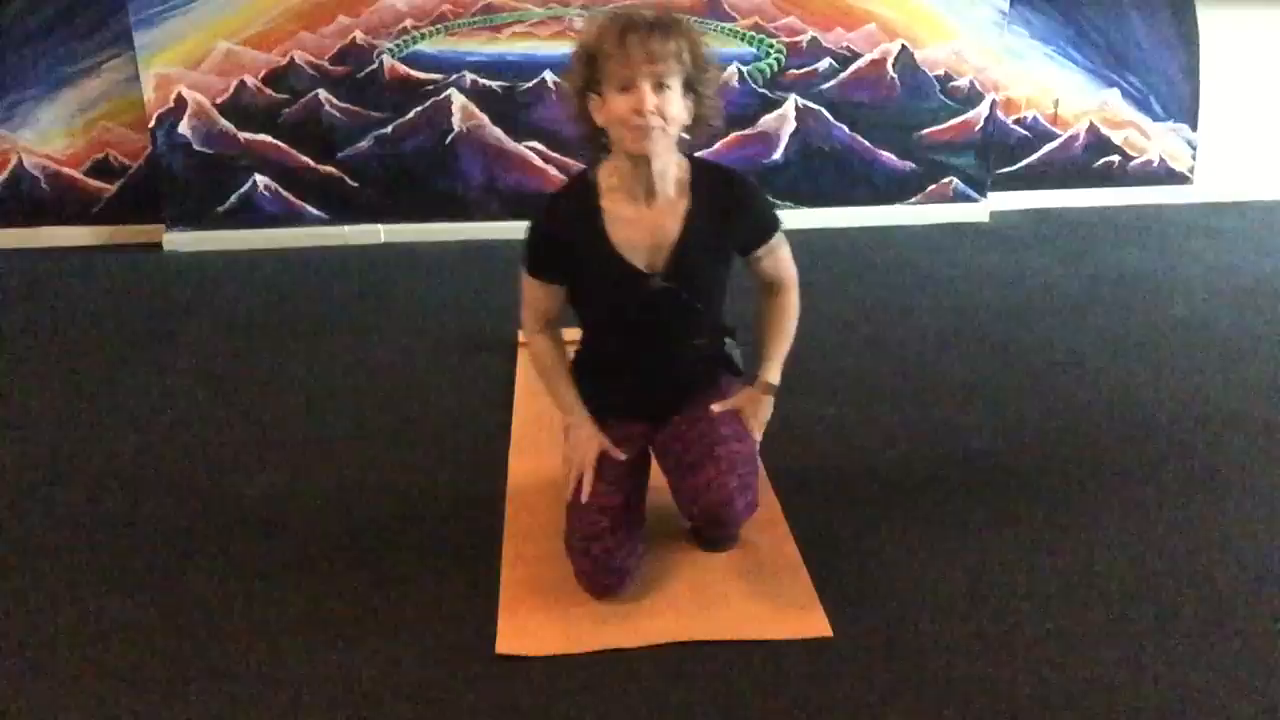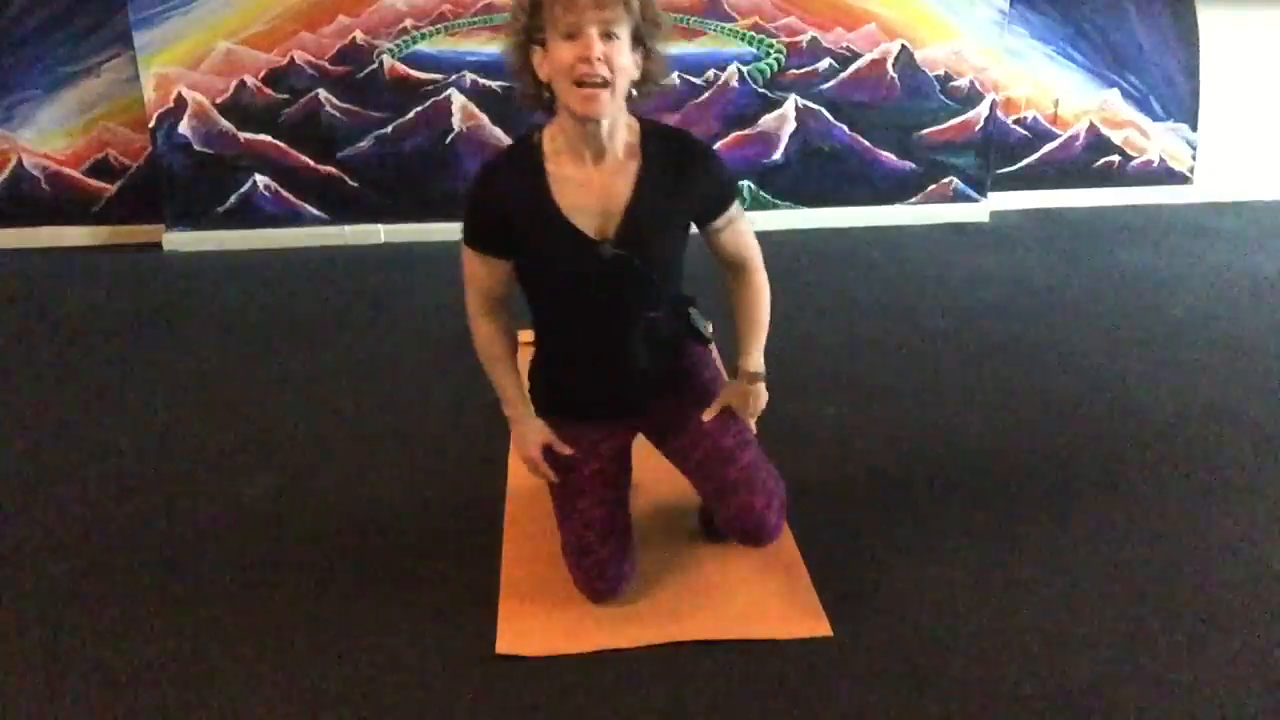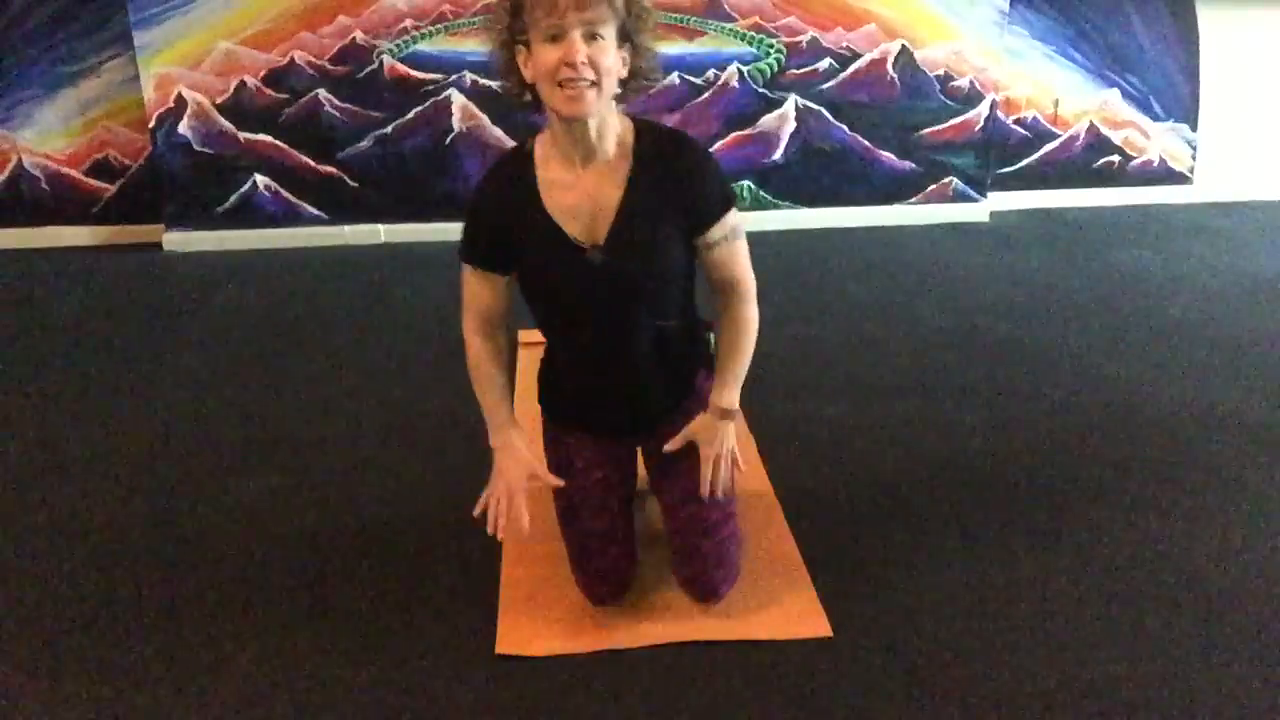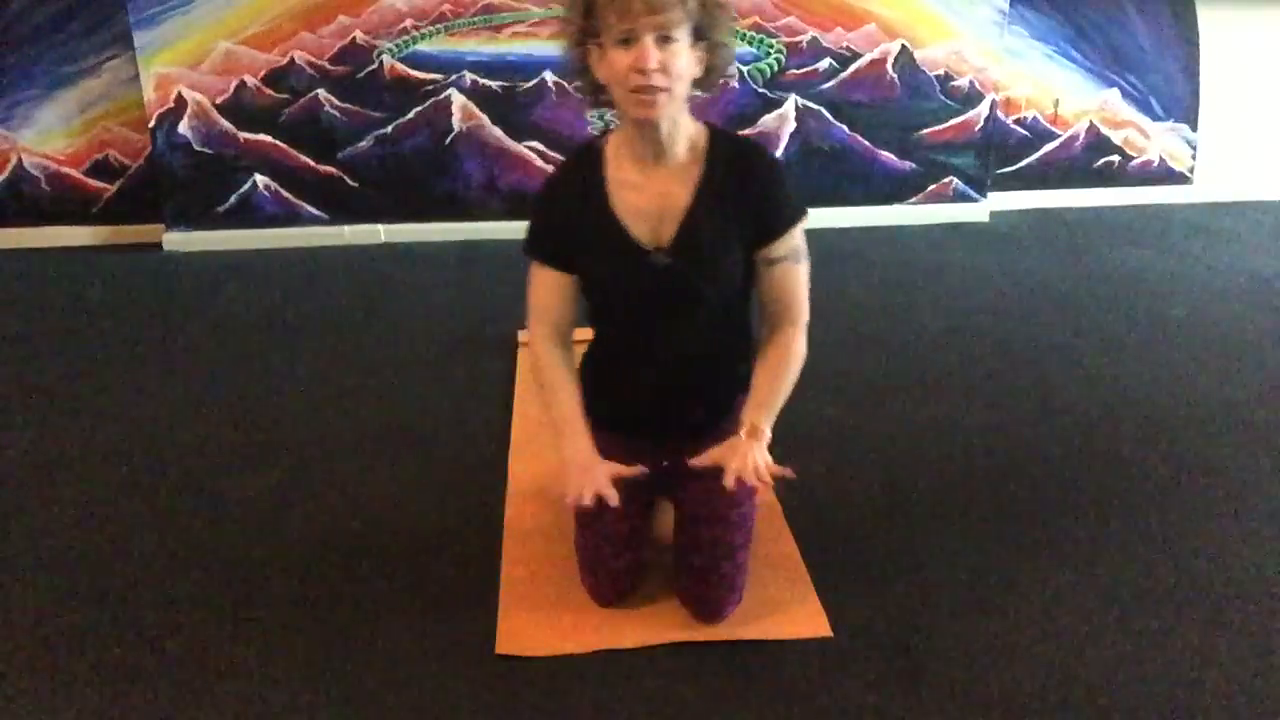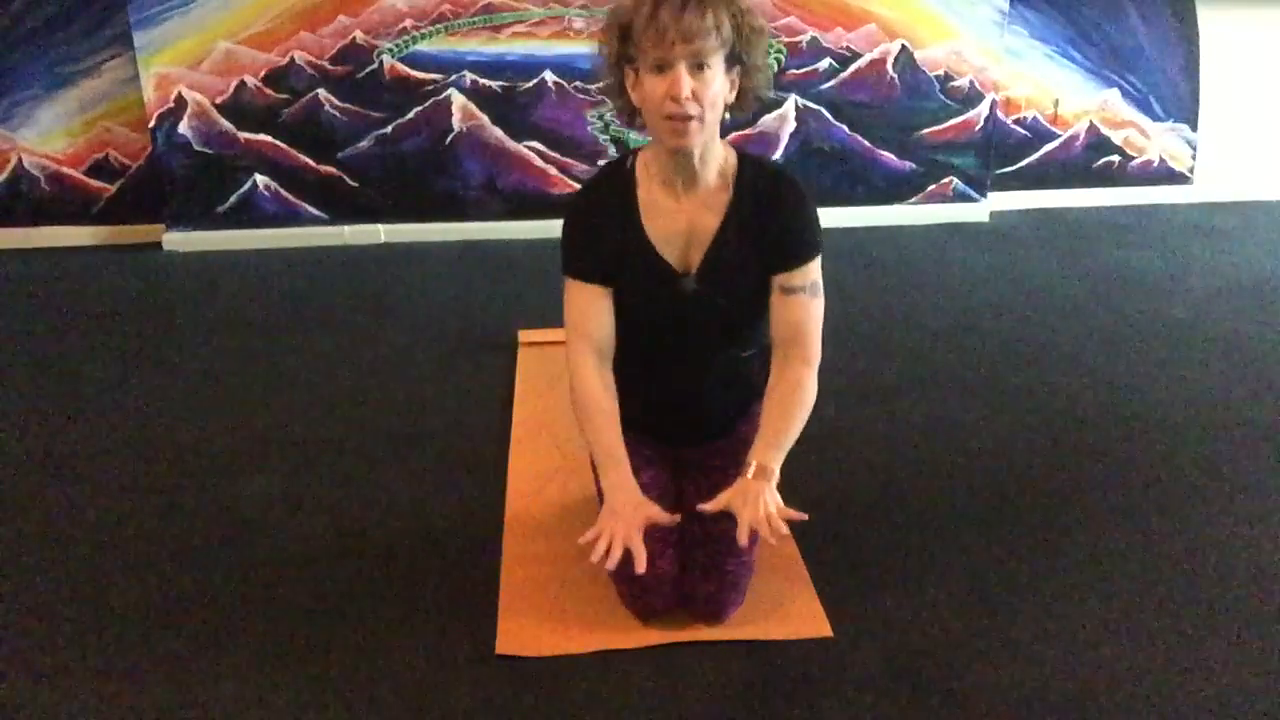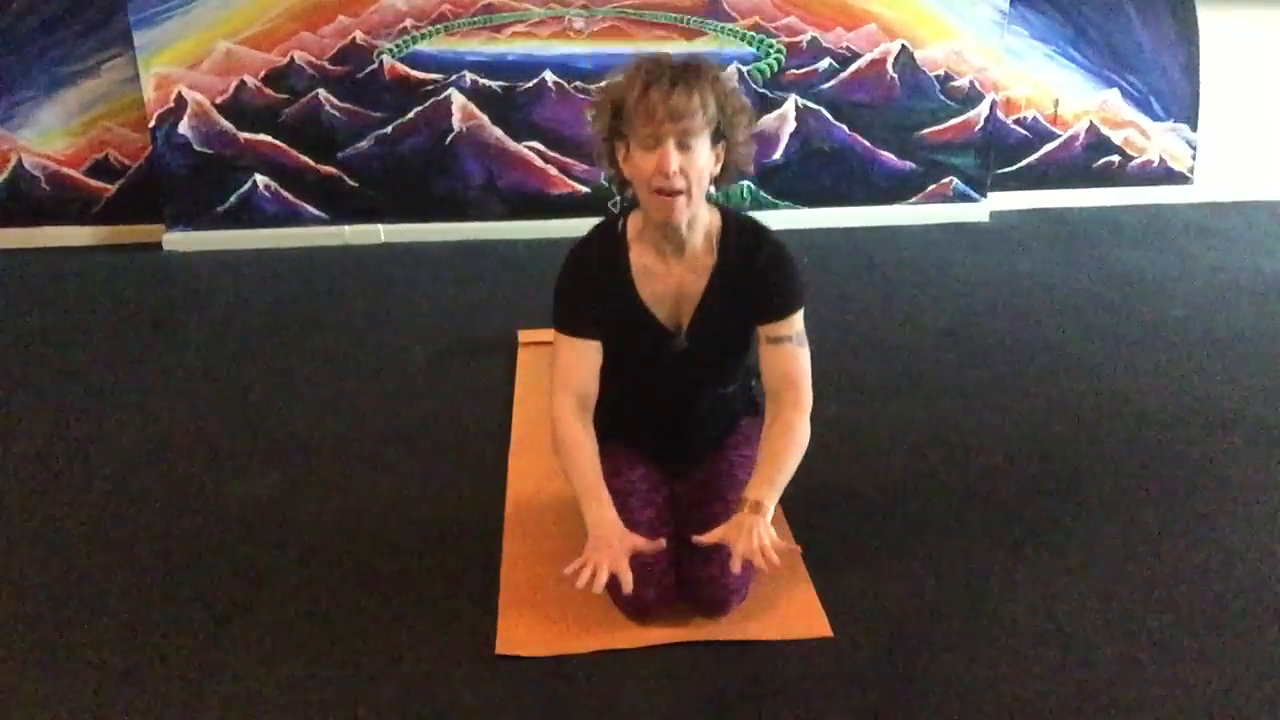
dt=0.3s
person 1, frame 1
left shoulder: (731, 198)
right shoulder: (564, 216)
left elbow: (782, 286)
right elbow: (539, 329)
left wrist: (766, 384)
right wrist: (576, 422)
left hip: (701, 387)
right hip: (607, 401)
left knee: (722, 512)
right knee: (604, 574)
right ankle: (630, 470)
person 1, frame 2
left shoulder: (685, 163)
right shoulder: (503, 183)
left elbow: (744, 266)
right elbow: (485, 311)
left wrist: (750, 372)
right wrist: (519, 414)
left hip: (674, 371)
right hip: (571, 399)
left knee: (760, 519)
right knee: (603, 581)
left ankle: (717, 508)
right ankle: (607, 476)
person 1, frame 3
left shoulder: (682, 165)
right shoulder: (502, 192)
left elbow: (738, 294)
right elbow: (483, 330)
left wrist: (722, 407)
right wrist: (506, 440)
left hip: (681, 396)
right hip: (579, 416)
left knee: (710, 581)
right knee: (604, 586)
left ankle: (667, 493)
right ankle: (625, 486)
person 1, frame 4
left shoulder: (752, 175)
right shoulder: (570, 190)
left elbow: (788, 323)
right elbow: (548, 335)
left wrist: (753, 433)
right wrist: (577, 448)
left hip: (718, 414)
right hip: (615, 418)
left knee: (712, 602)
right knee: (610, 589)
left ankle: (683, 496)
right ankle: (645, 496)
person 1, frame 5
left shoulder: (779, 202)
right shoulder: (598, 205)
left elbow: (798, 358)
right elbow: (591, 359)
left wrist: (760, 473)
right wrist: (620, 488)
left hip: (731, 420)
right hip: (636, 422)
left knee: (715, 602)
right knee: (649, 595)
left ankle: (696, 497)
right ankle: (662, 494)
person 1, frame 6
left shoulder: (762, 259)
right shoulder: (591, 264)
left elbow: (791, 404)
right elbow: (571, 407)
left wrist: (756, 509)
right wrist: (602, 522)
left hip: (722, 434)
right hip: (627, 438)
left knee: (717, 591)
right knee: (641, 595)
left ankle: (692, 502)
right ankle: (650, 502)
